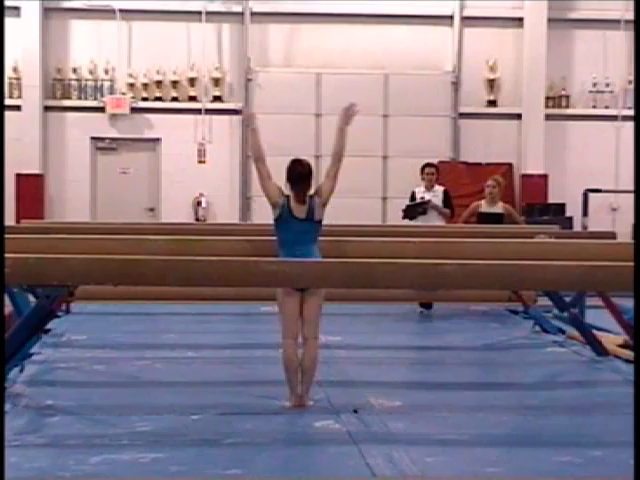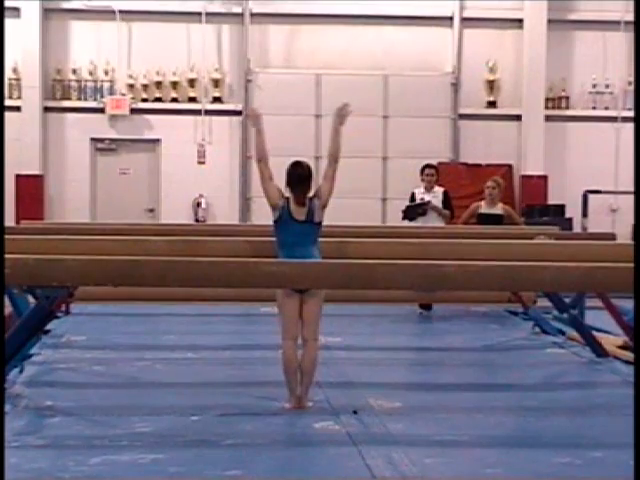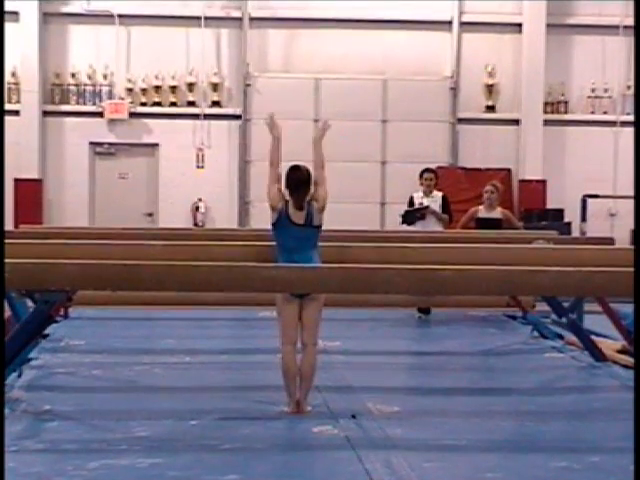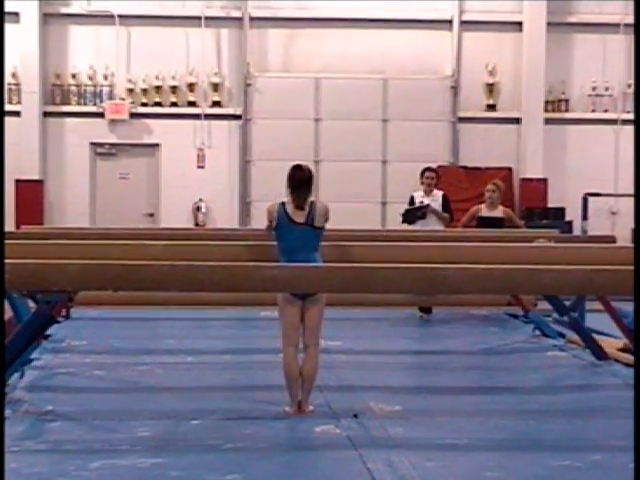
dt=0.5s
person 1, frame 1
left shoulder: (279, 203)
right shoulder: (319, 202)
left elbow: (259, 163)
right elbow: (336, 162)
left wrist: (253, 129)
right wrist: (343, 126)
left knee: (290, 338)
right knee: (310, 337)
left ankle: (294, 395)
right ankle: (305, 395)
person 1, frame 2
left shoulder: (279, 205)
right shoulder: (319, 205)
left elbow: (262, 164)
right elbow: (333, 163)
left wrist: (257, 129)
right wrist: (337, 127)
left knee: (289, 339)
right knee: (310, 338)
left ankle: (293, 397)
right ankle: (304, 396)
person 1, frame 3
left shoulder: (278, 208)
right shoulder: (318, 208)
left elbow: (274, 169)
right elbow: (320, 171)
left wrist: (276, 136)
right wrist: (318, 140)
left knee: (288, 344)
right knee: (310, 344)
left ankle: (292, 401)
right ankle: (303, 400)
person 1, frame 4
left shoulder: (275, 211)
right shoulder: (321, 210)
left knee: (290, 346)
right knee: (311, 346)
left ankle: (294, 403)
right ankle: (305, 402)
person 2, frame 1
left shoulder: (443, 191)
right shoulder: (415, 192)
left elbow: (450, 214)
right elbow: (410, 215)
left wrist: (435, 206)
right wrist: (419, 209)
right ankle: (424, 301)
person 2, frame 2
left shoulder: (443, 193)
right shoulder: (415, 194)
left elbow: (450, 215)
right elbow: (409, 216)
left wrist: (435, 208)
right wrist: (418, 210)
right ankle: (424, 302)
person 2, frame 3
left shoulder: (442, 197)
right shoulder: (414, 198)
left elbow: (448, 219)
right elbow: (408, 221)
left wrist: (434, 212)
right wrist: (418, 214)
left ankle: (425, 307)
right ankle: (422, 307)
person 2, frame 4
left shoulder: (442, 196)
right shoulder: (414, 197)
left elbow: (449, 218)
right elbow: (408, 220)
left wrist: (434, 211)
right wrist: (418, 213)
left ankle: (426, 306)
right ankle: (424, 306)
